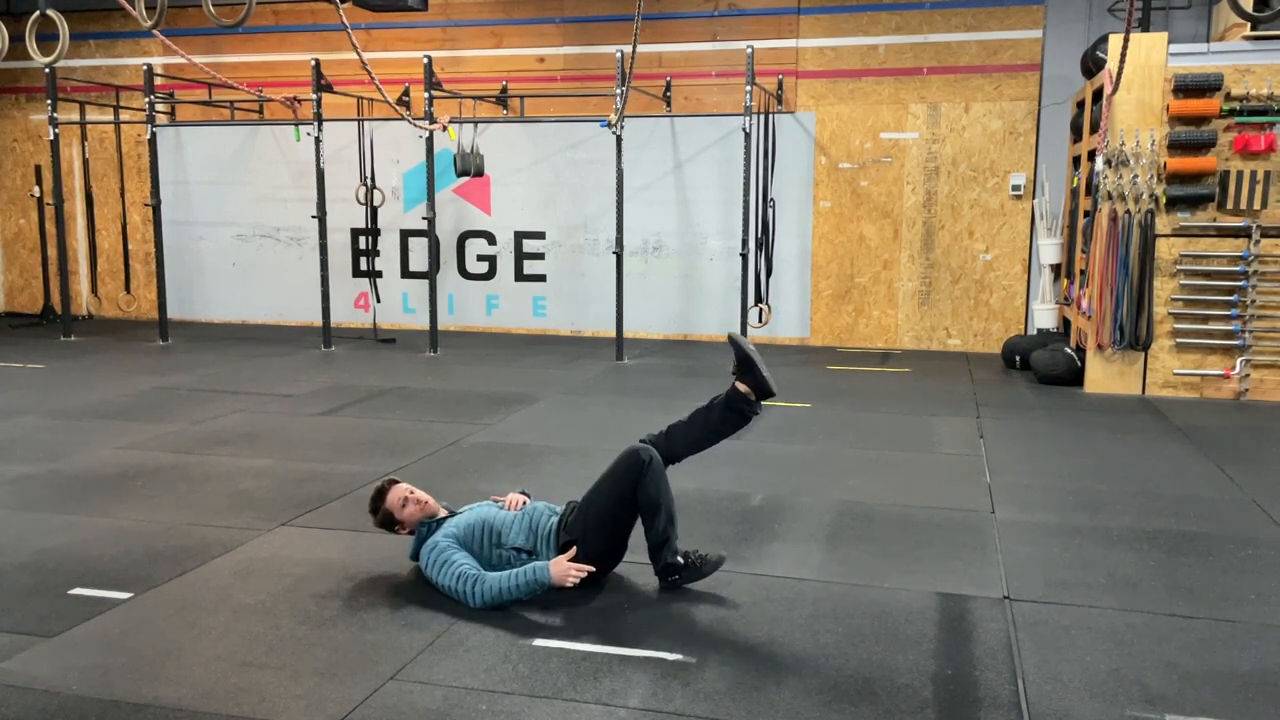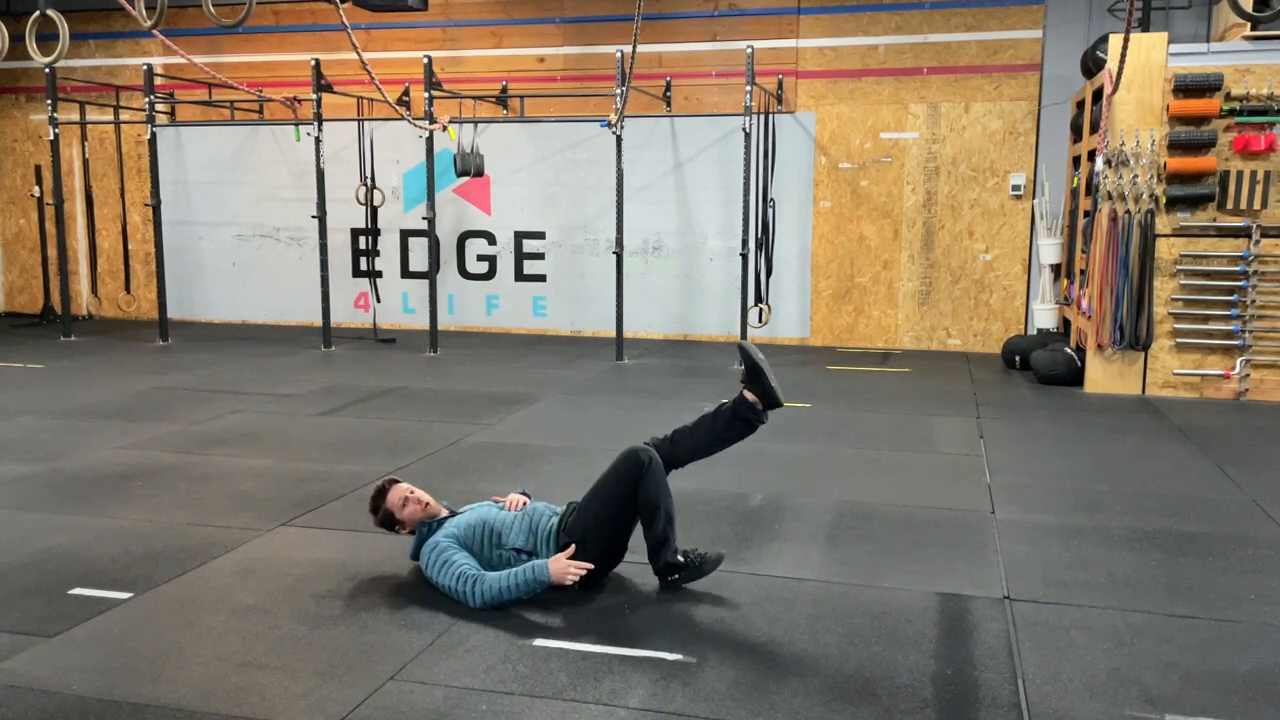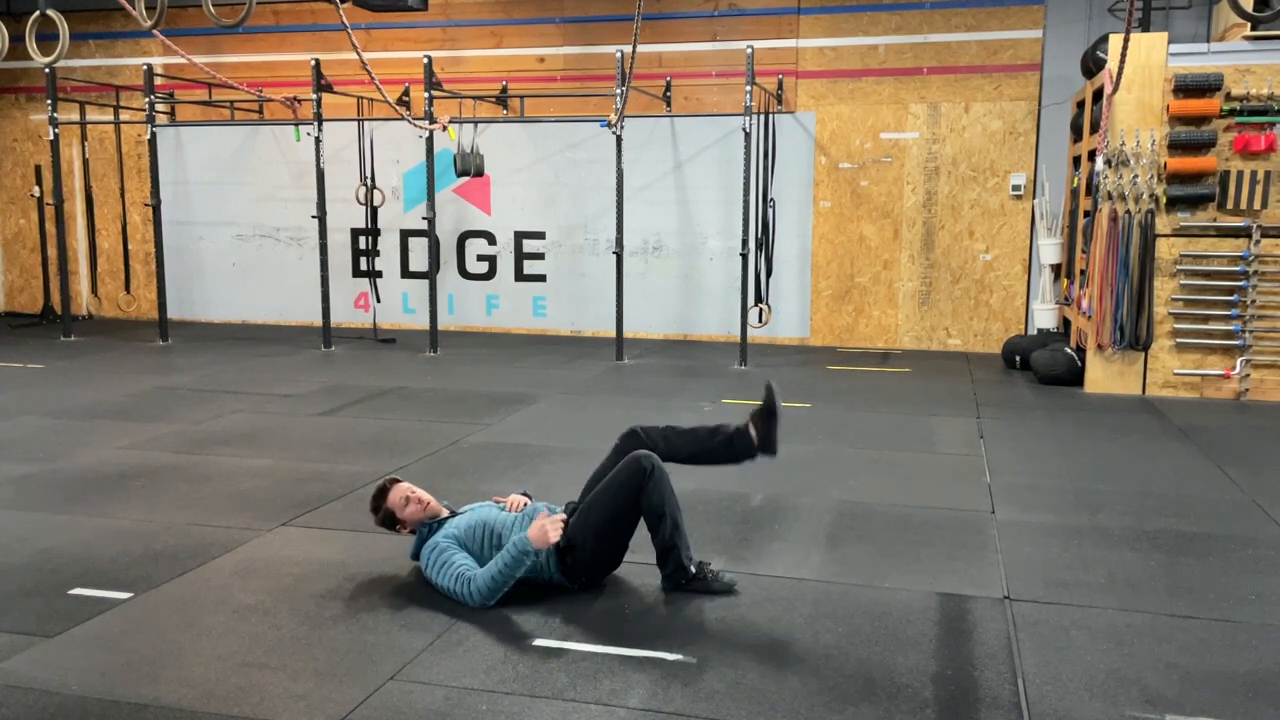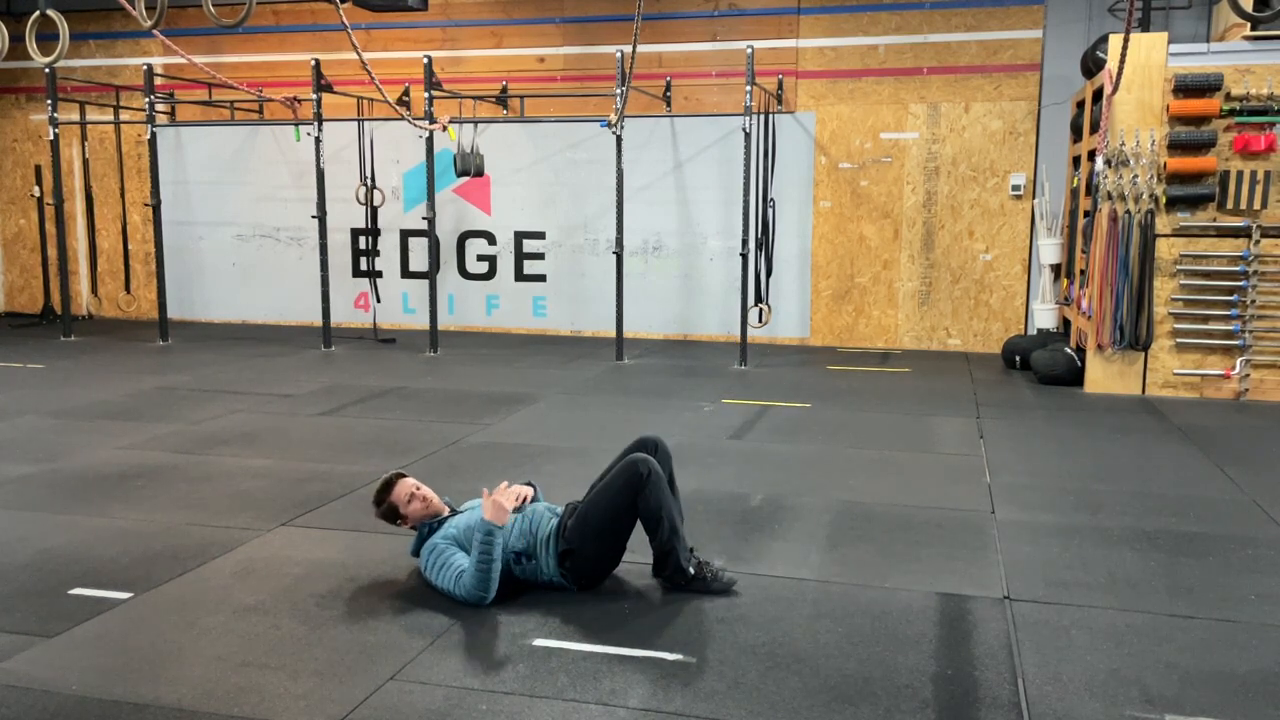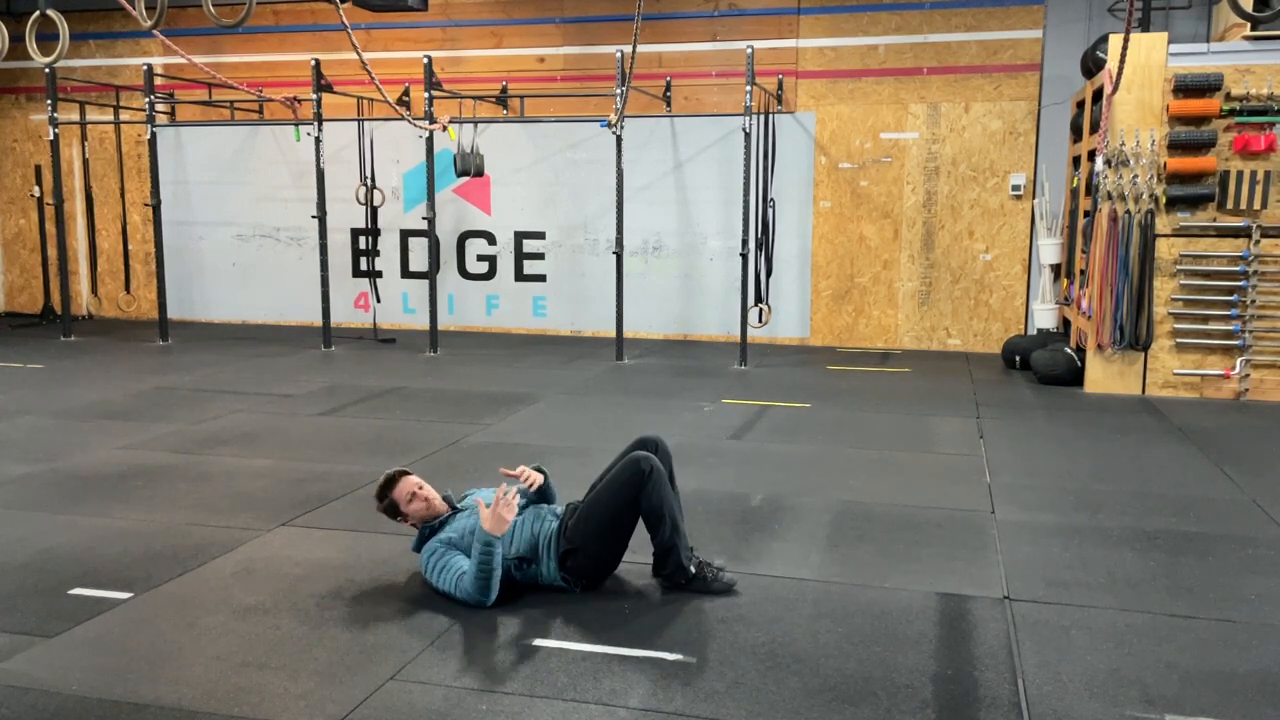
dt=0.5s
person 1, frame 1
left shoulder: (465, 513)
right shoulder: (436, 550)
right elbow: (478, 590)
left wrist: (519, 496)
right wrist: (544, 574)
left hip: (570, 522)
right hip: (576, 551)
left knee: (652, 449)
right knee: (641, 460)
left ankle: (744, 394)
right ankle: (671, 566)
person 1, frame 2
left shoulder: (465, 514)
right shoulder: (437, 549)
right elbow: (477, 589)
left wrist: (519, 496)
right wrist: (543, 572)
left hip: (569, 522)
right hip: (577, 551)
left knee: (657, 452)
right knee: (640, 460)
left ankle: (750, 403)
right ankle: (669, 565)
person 1, frame 3
left shoulder: (464, 515)
right shoulder: (437, 554)
right elbow: (480, 591)
left wrist: (518, 498)
right wrist: (528, 543)
left hip: (570, 524)
right hip: (574, 559)
left knee: (637, 441)
right knee: (644, 467)
left ankle: (747, 437)
right ankle: (682, 574)
person 1, frame 4
left shoulder: (466, 509)
right shoulder: (435, 550)
right elbow: (478, 591)
left wrist: (525, 489)
right wrist: (493, 525)
left hip: (568, 521)
right hip: (573, 557)
left knee: (650, 447)
right knee: (641, 469)
left ankle: (677, 555)
right ankle: (681, 572)
person 1, frame 5
left shoulder: (472, 497)
right shoulder: (435, 552)
left elbow: (542, 501)
right elbow: (480, 594)
left wrist: (538, 475)
right wrist: (490, 534)
left hip: (569, 523)
right hip: (574, 558)
left knee: (649, 447)
right knee: (643, 466)
left ankle: (678, 555)
right ankle: (681, 572)
